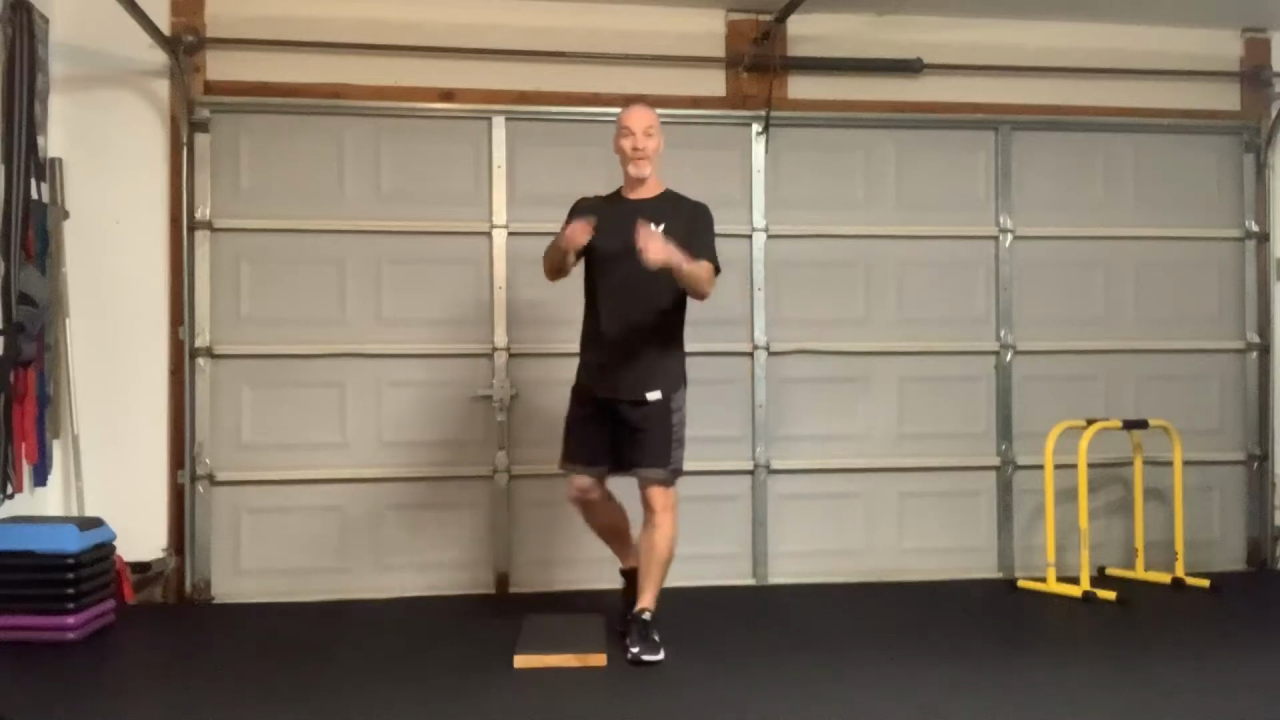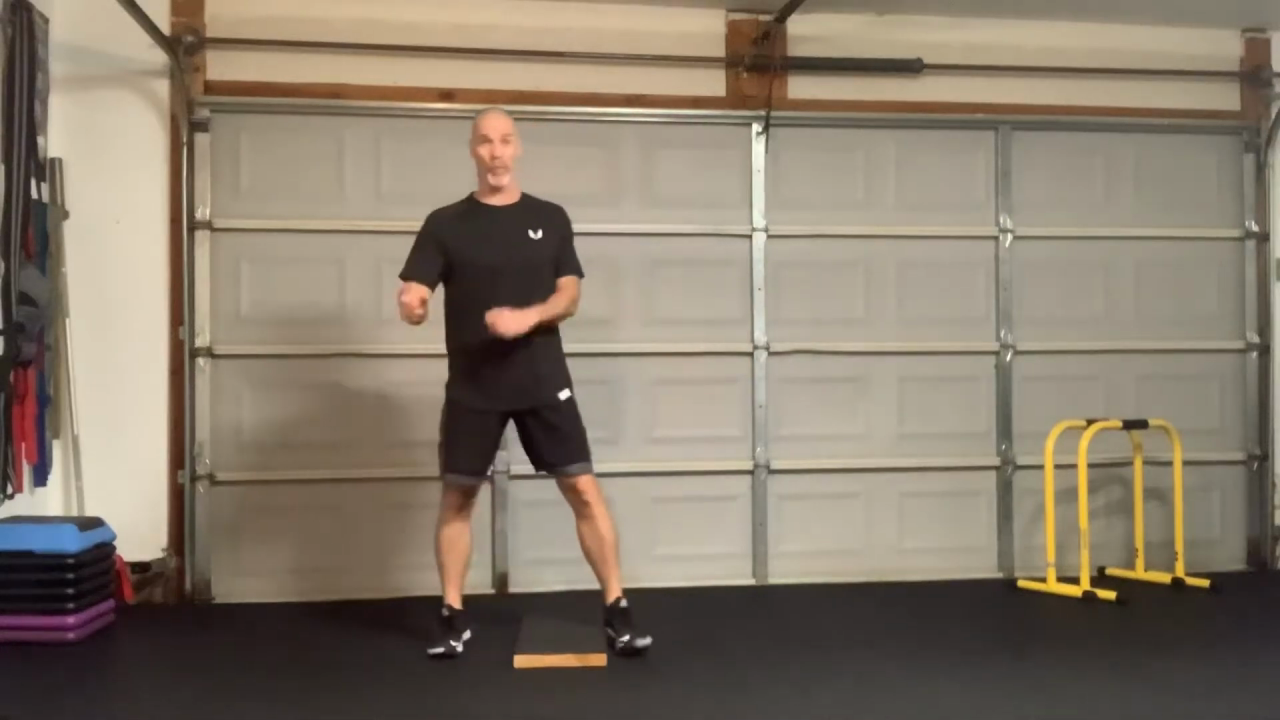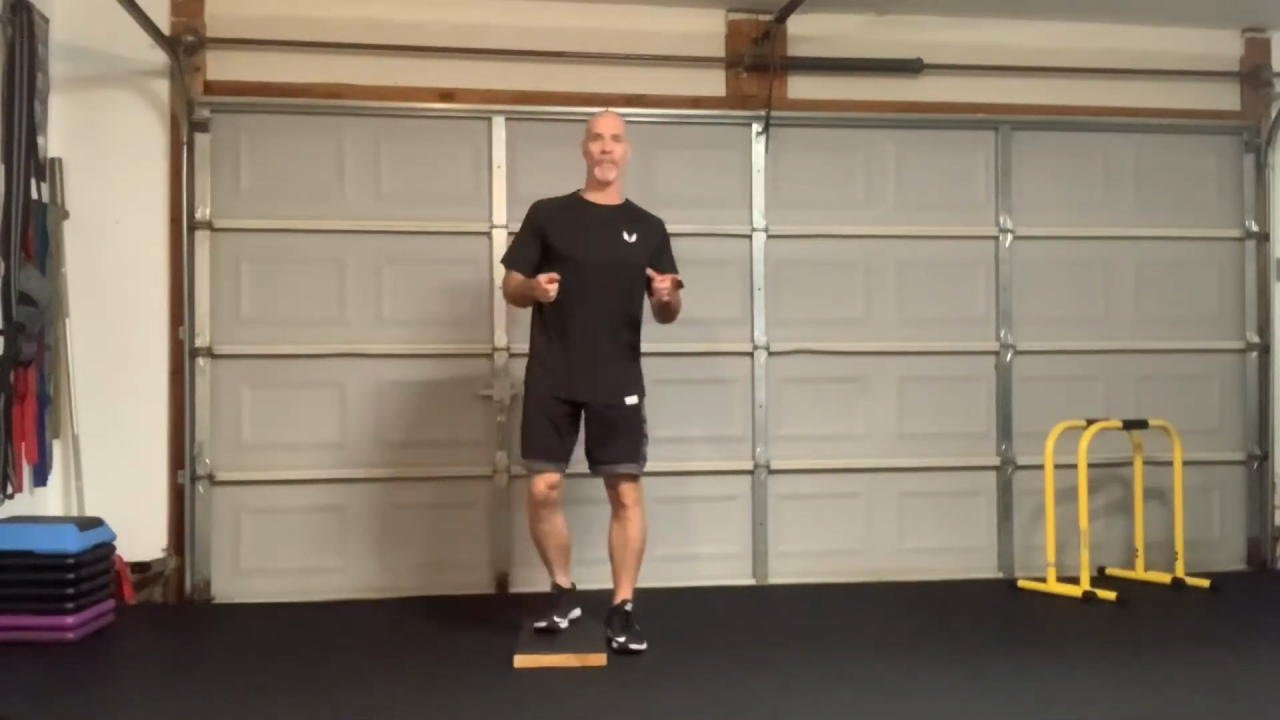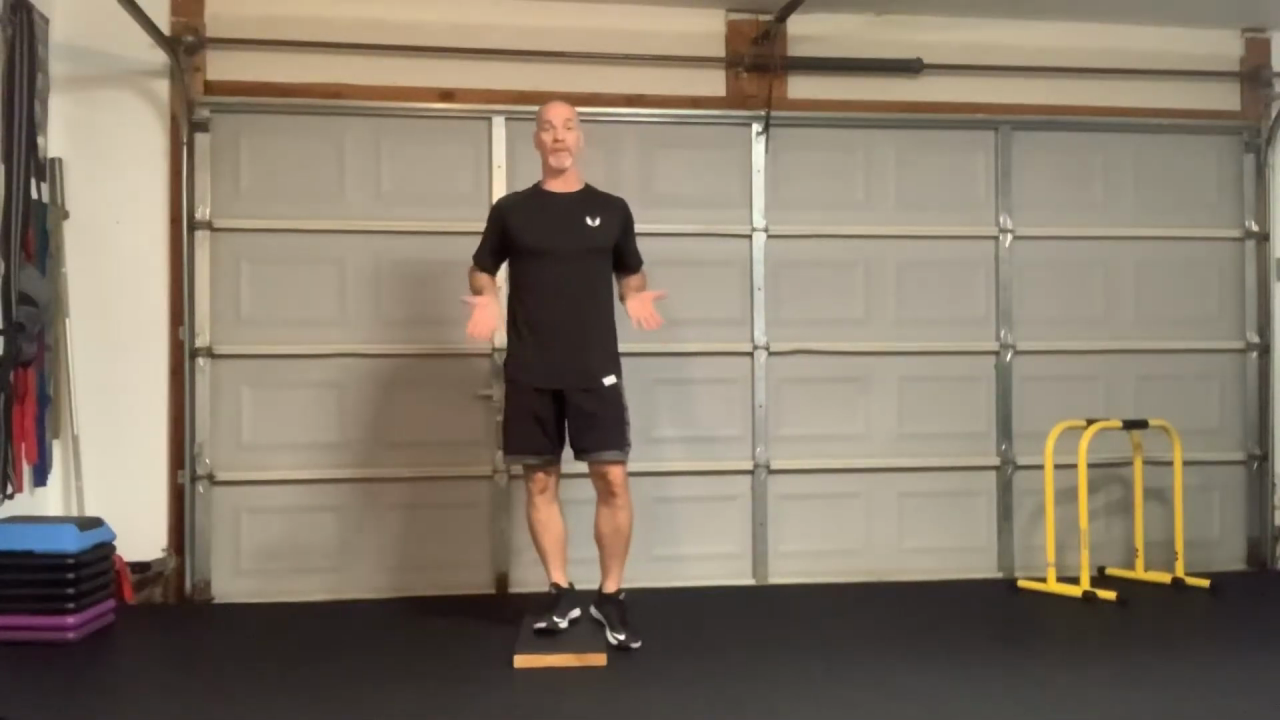
dt=1s
person 1, frame 1
left shoulder: (689, 214)
right shoulder: (590, 211)
left elbow: (702, 280)
right elbow: (553, 269)
left wrist: (669, 257)
right wrist: (564, 246)
left hip: (655, 380)
right hip: (595, 379)
left knee: (658, 497)
right knee: (582, 488)
left ankle: (644, 617)
right ankle: (632, 567)
person 1, frame 2
left shoulder: (550, 218)
right shoulder: (445, 223)
left elbow: (569, 296)
right elbow: (414, 290)
left wrist: (527, 316)
right wrist: (410, 304)
left hip: (544, 382)
right hip: (471, 386)
left knee: (584, 491)
right knee: (456, 498)
left ankle: (616, 607)
right ankle: (453, 614)
person 1, frame 3
left shoulder: (648, 227)
right shoulder: (547, 214)
left elbow: (665, 313)
right elbow: (510, 287)
left wrist: (667, 298)
right wrist: (533, 289)
left hip: (618, 380)
right hip: (551, 378)
left knee: (625, 493)
right knee: (543, 491)
left ankle: (622, 609)
right ankle: (563, 592)
person 1, frame 4
left shoulder: (611, 209)
right shoulder: (511, 210)
left elbow: (631, 273)
right elbow: (482, 270)
left wrist: (637, 297)
right wrist: (485, 301)
left hip: (595, 368)
right hip: (530, 371)
left knee: (613, 480)
right knee: (540, 481)
left ankle: (610, 596)
right ankle: (561, 592)
